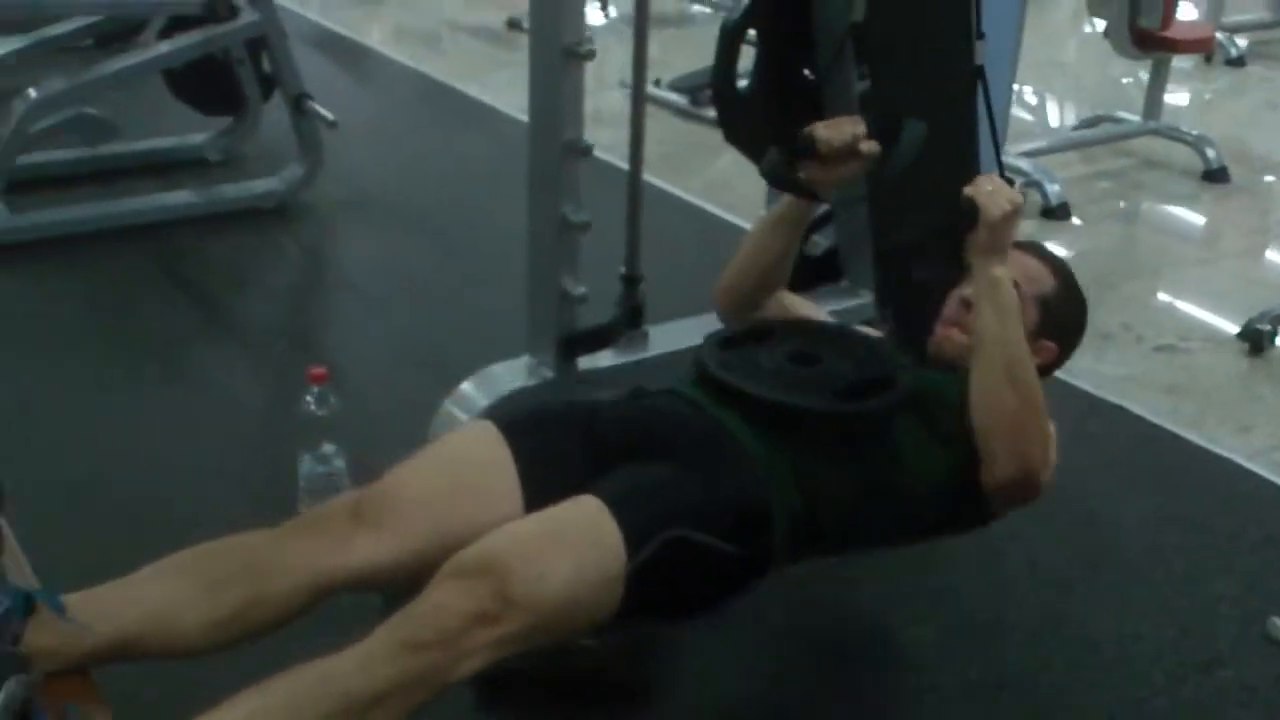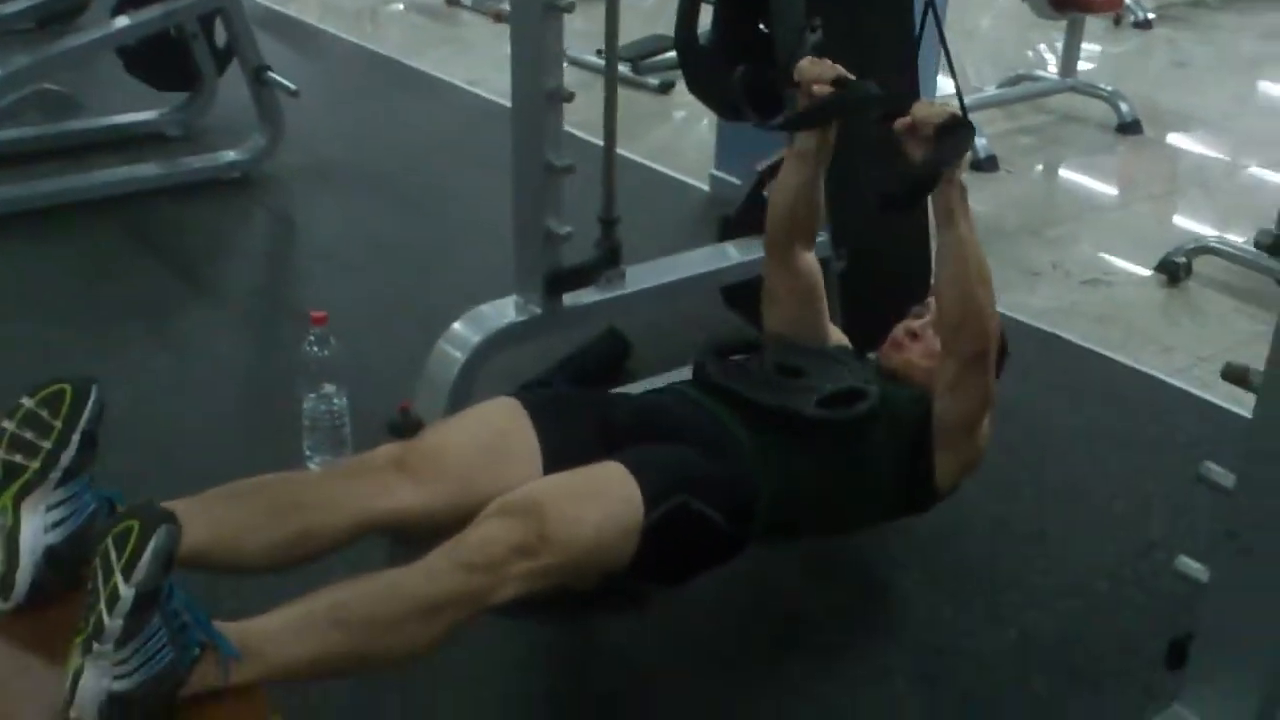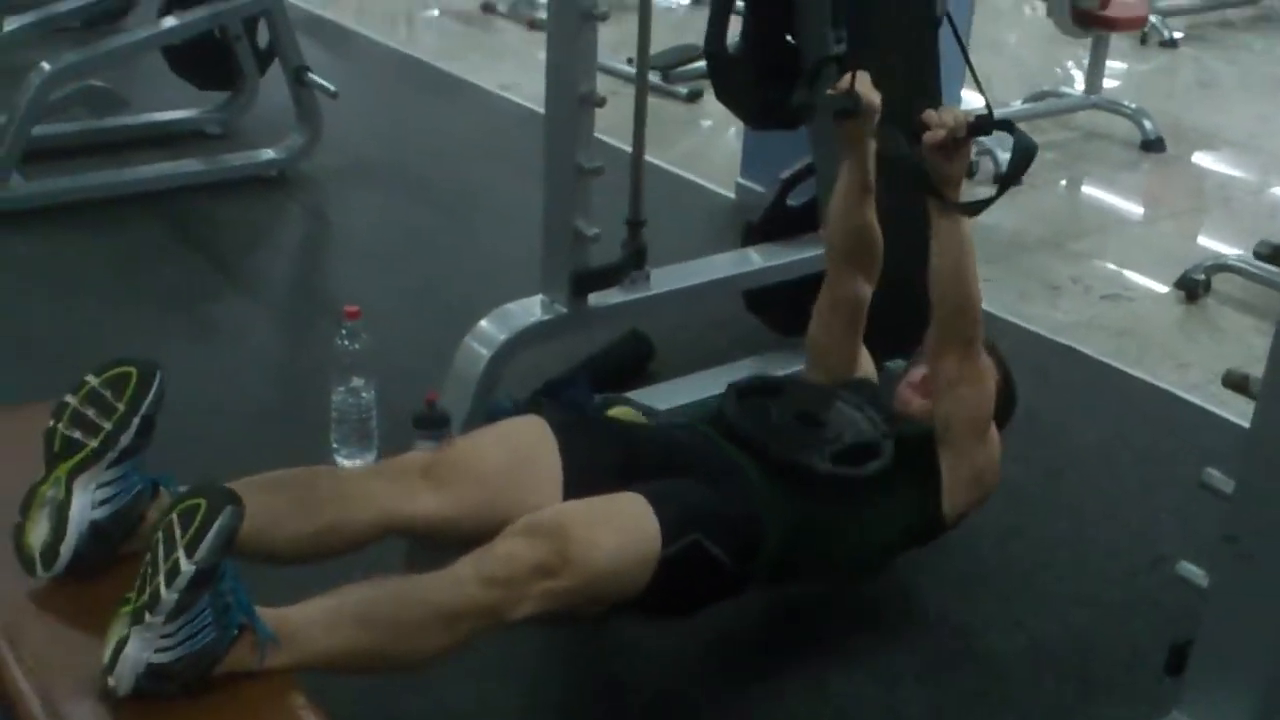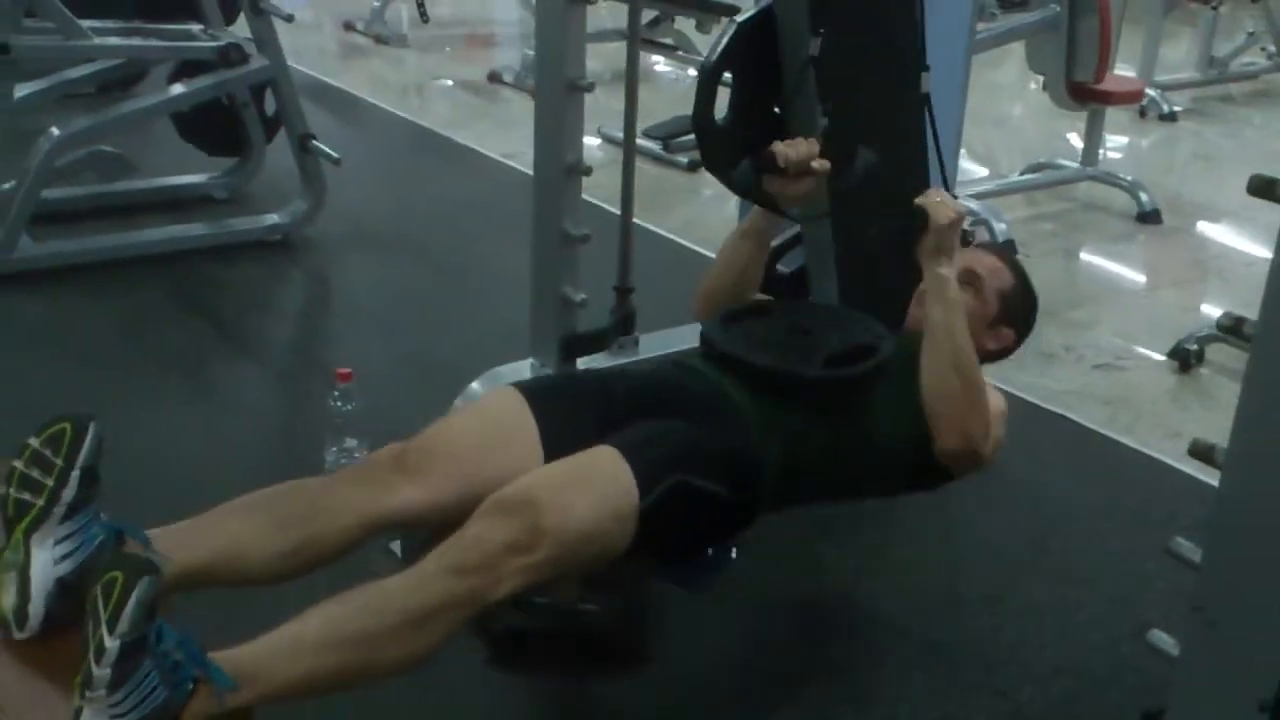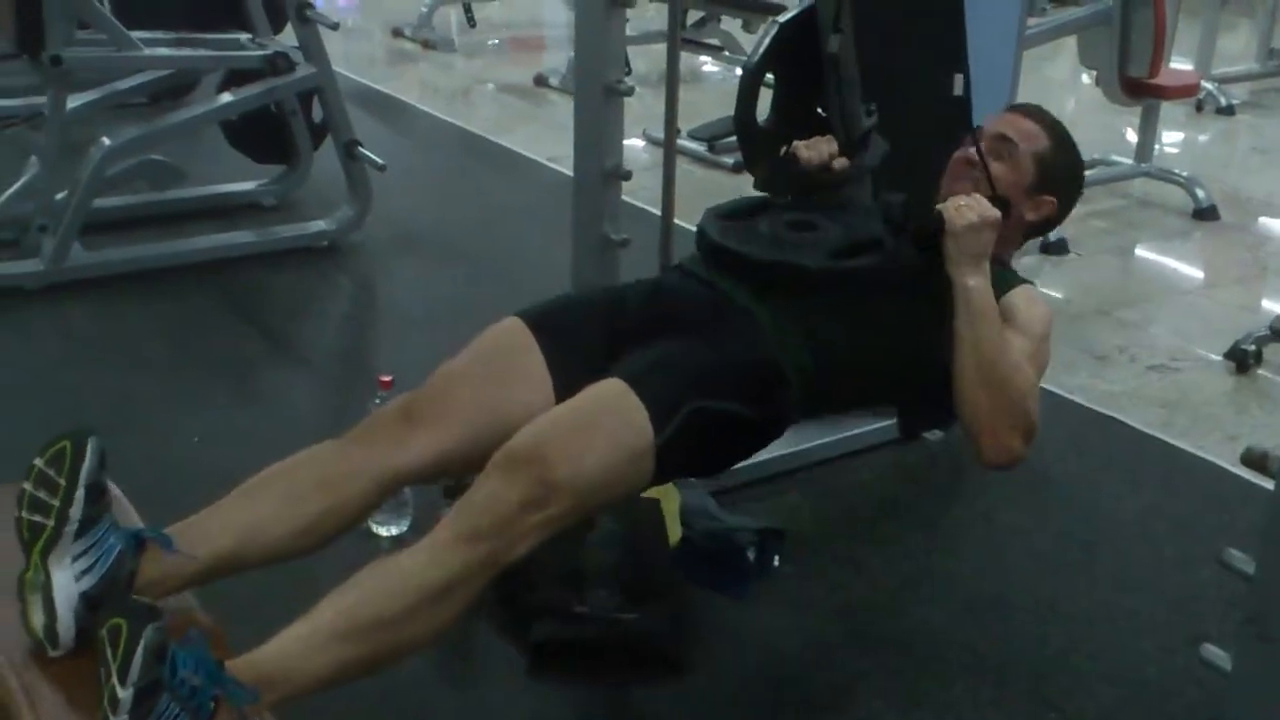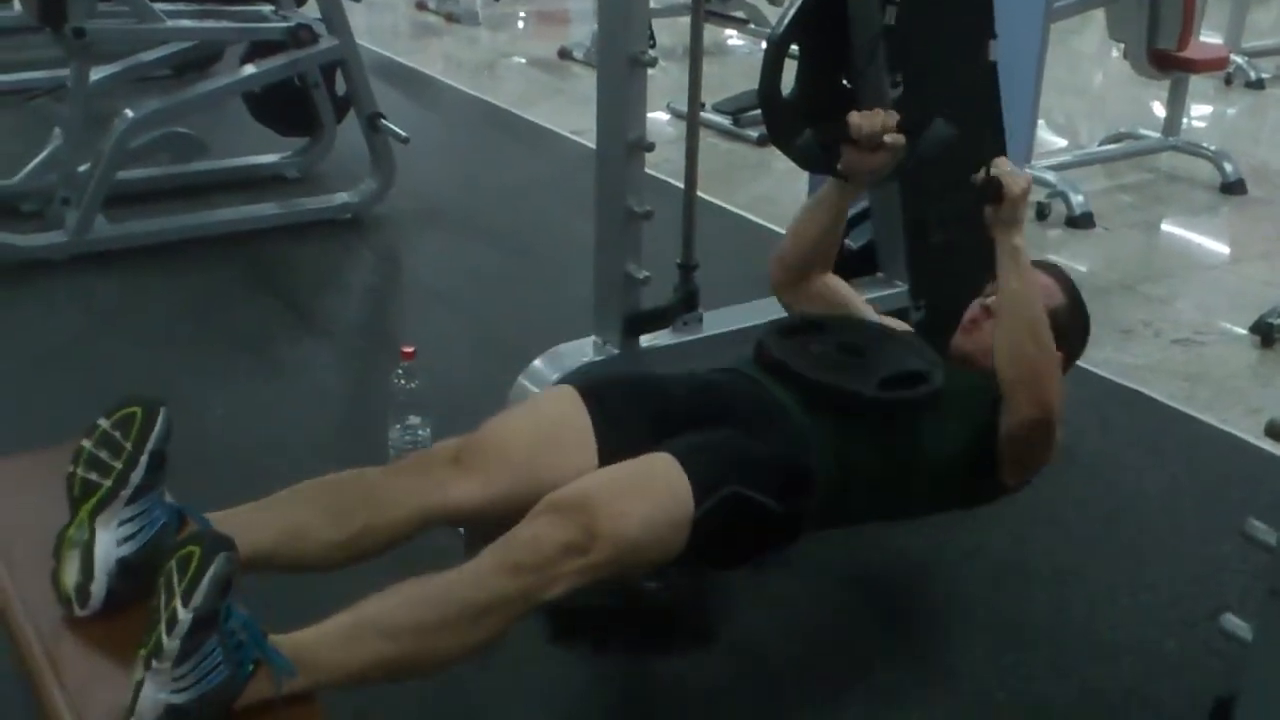
dt=0.5s
person 1, frame 1
left shoulder: (1014, 419)
right shoulder: (884, 356)
left elbow: (1013, 471)
right elbow: (735, 301)
left wrist: (997, 268)
right wrist: (807, 190)
left hip: (732, 497)
right hip: (646, 421)
left knee: (468, 608)
right knee: (352, 529)
person 1, frame 2
left shoulder: (938, 442)
right shoulder: (827, 358)
left elbow: (974, 352)
right elbow: (786, 249)
left wrist: (946, 188)
right wrist: (815, 137)
left hip: (722, 477)
right hip: (639, 412)
left knee: (506, 546)
right knee: (398, 472)
right ankle: (85, 530)
person 1, frame 3
left shoulder: (957, 466)
right shoulder: (854, 392)
left elbow: (960, 341)
right elbow: (849, 277)
left wrist: (946, 193)
right wrist: (859, 149)
left hip: (739, 512)
right hip: (667, 445)
left knee: (529, 561)
right knee: (423, 481)
left ankle: (230, 645)
right ankle: (128, 511)
person 1, frame 4
left shoulder: (979, 410)
left elbow: (956, 438)
right elbow: (713, 305)
left wrist: (938, 272)
right wrist: (771, 205)
left hip: (726, 444)
right hip: (652, 385)
left knee: (500, 543)
right knee: (395, 478)
right ankle: (106, 556)
person 1, frame 5
left shoulder: (1013, 307)
left elbow: (1003, 440)
left wrist: (969, 273)
right wrist: (795, 182)
left hip: (739, 360)
right hip: (669, 298)
left knee: (511, 501)
right knee: (400, 432)
right ankle: (124, 567)
person 1, frame 6
left shoulder: (1001, 442)
right shoulder: (904, 350)
left elbow: (1037, 402)
right elbow: (792, 275)
left wrist: (1009, 241)
right wrist: (850, 177)
left hip: (781, 461)
right hip: (710, 394)
left knee: (559, 540)
right knee: (456, 469)
right ankle: (162, 540)
